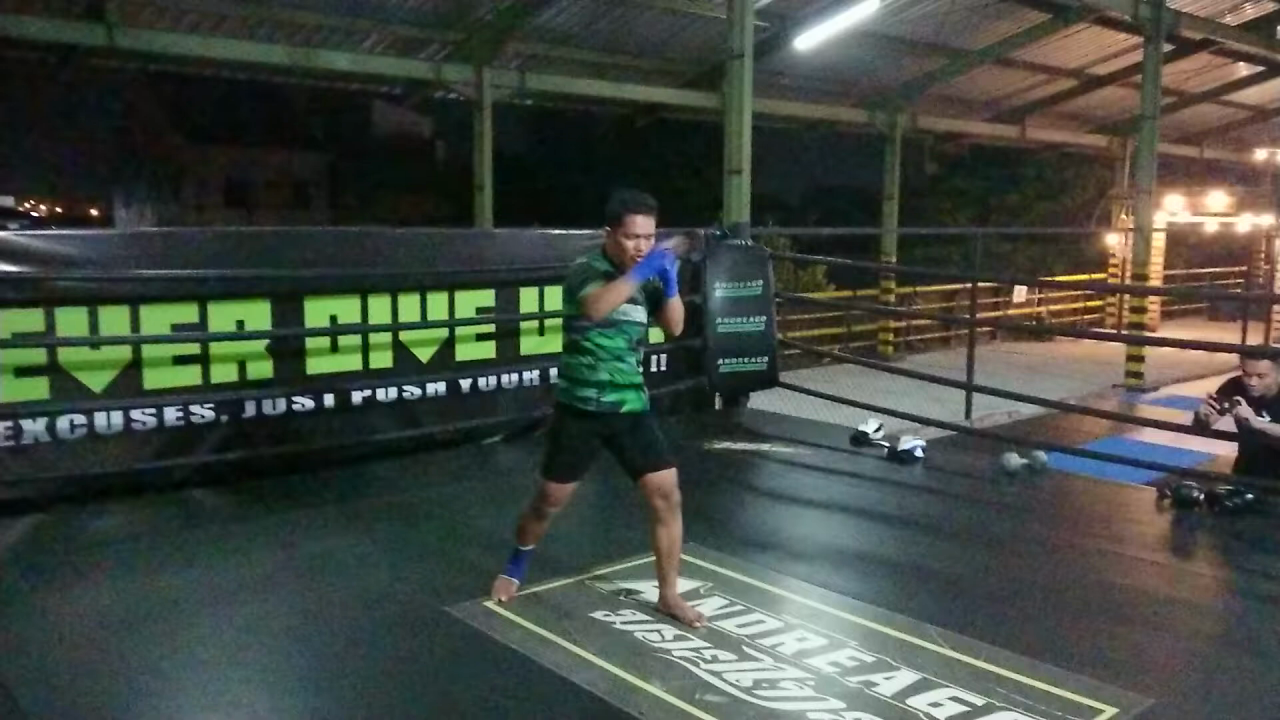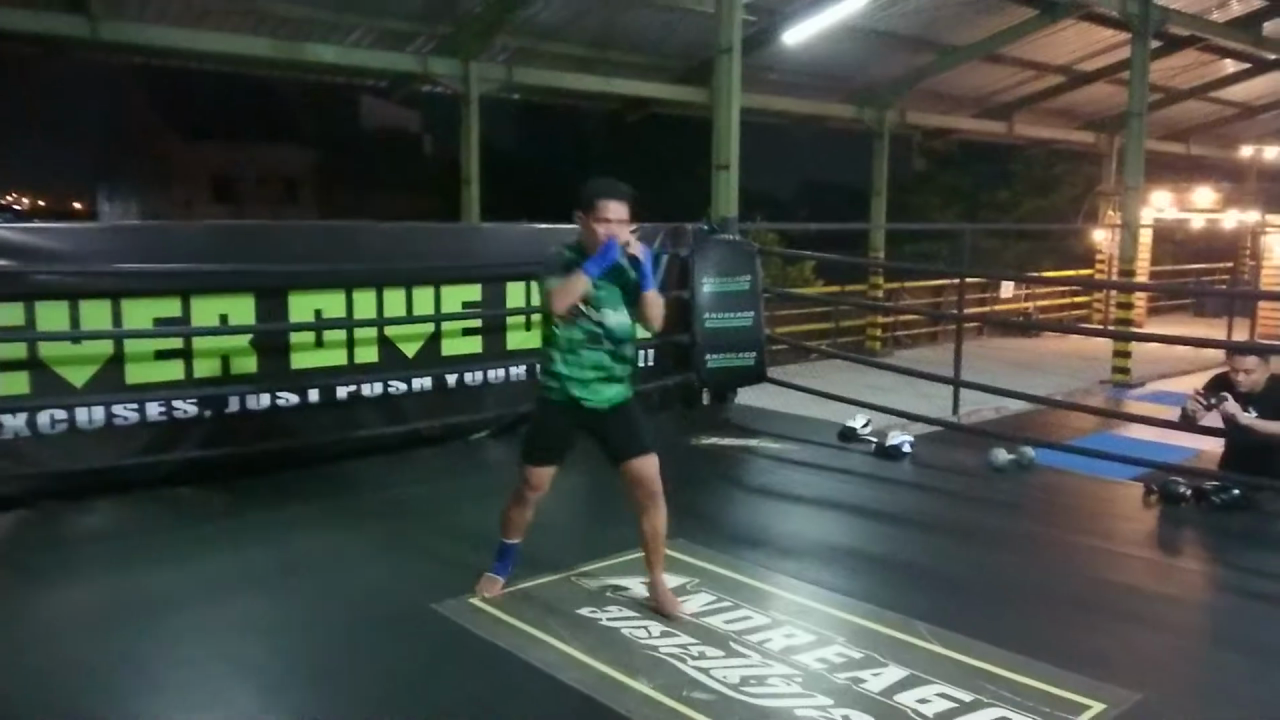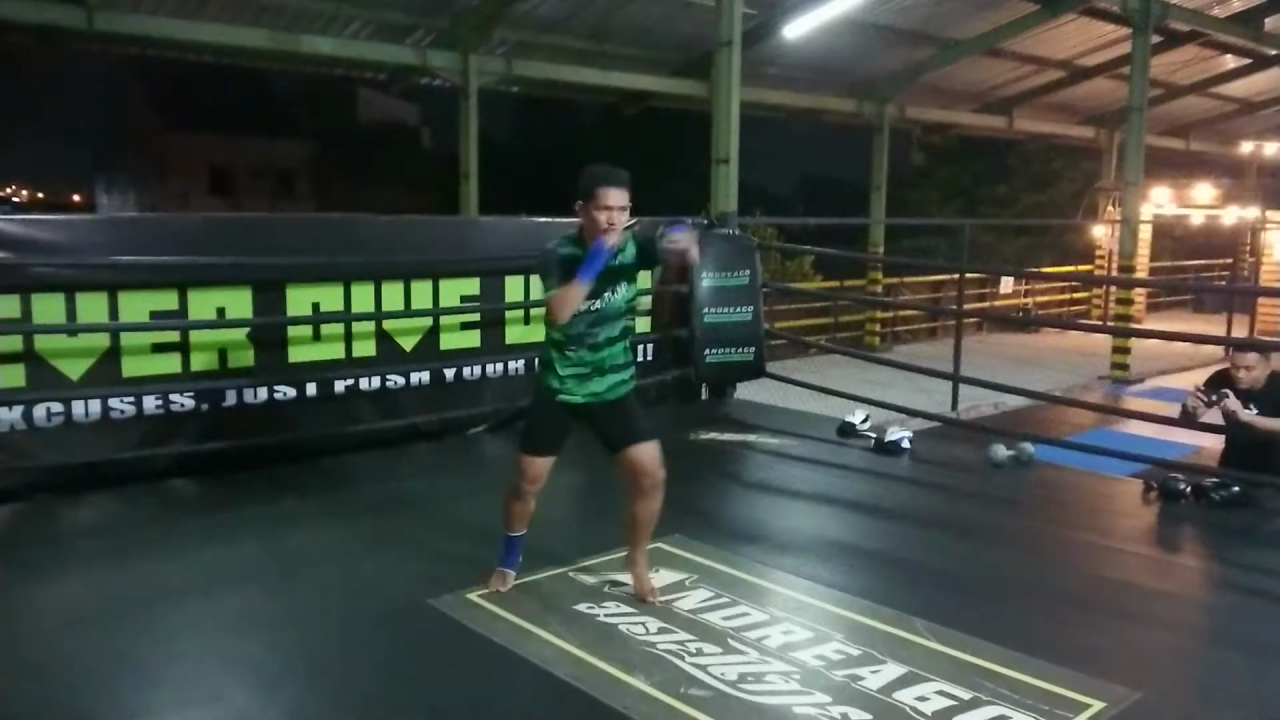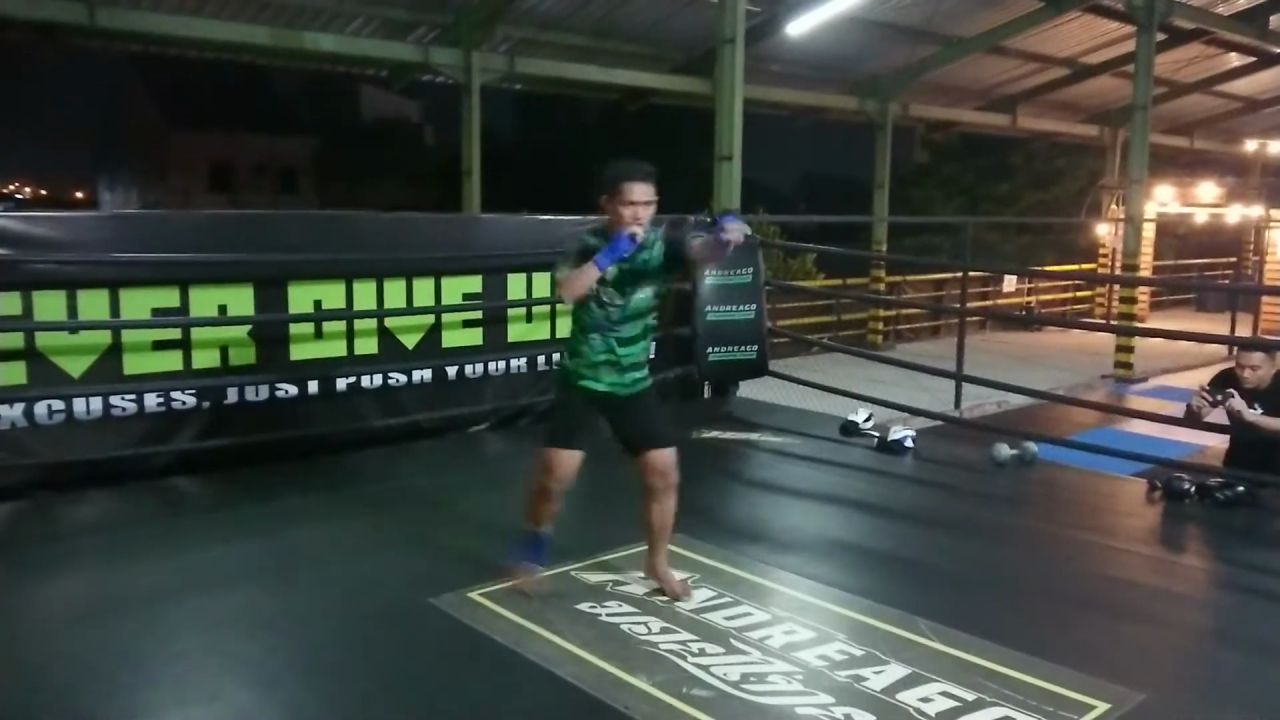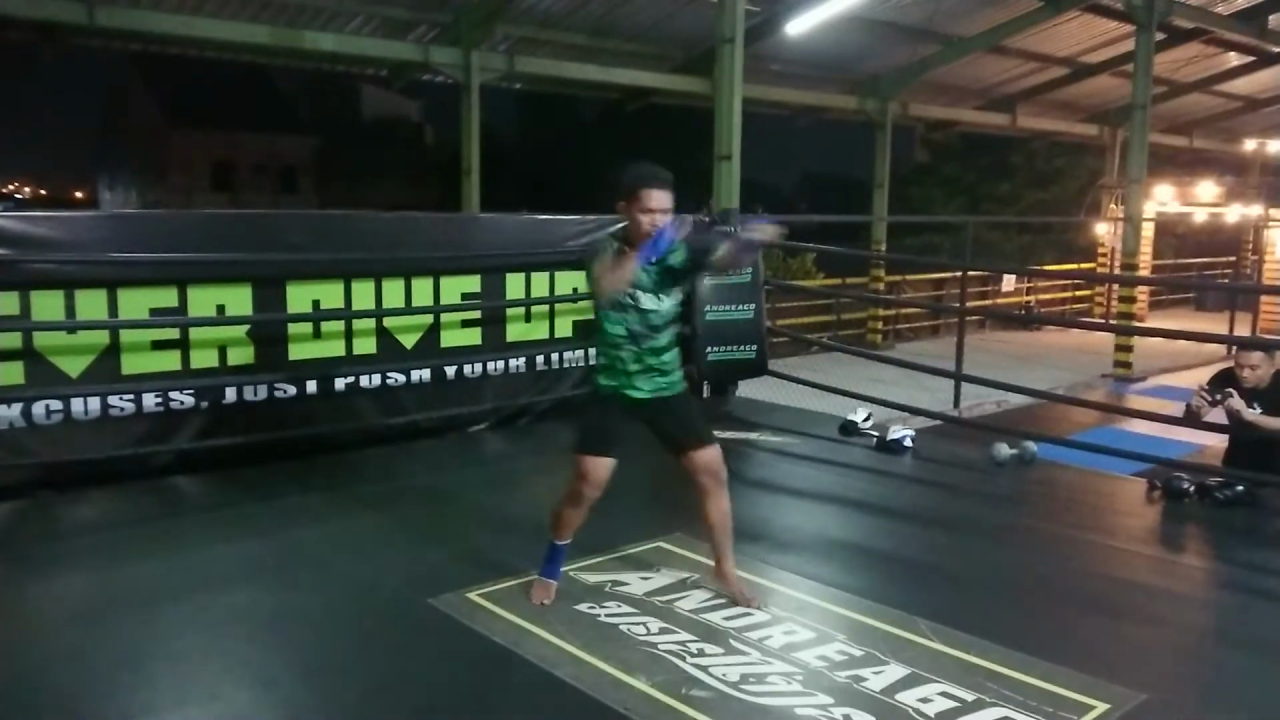
dt=0.2s
person 1, frame 1
left shoulder: (648, 274)
right shoulder: (586, 269)
left elbow: (674, 327)
right elbow: (598, 307)
left wrist: (669, 277)
right wrist: (642, 269)
left hip: (630, 407)
right hip: (580, 408)
left knee: (666, 496)
right knee: (550, 500)
left ankle: (669, 594)
right ankle: (515, 567)
person 1, frame 2
left shoulder: (631, 265)
right shoulder: (562, 260)
left elbow: (654, 321)
right elbow: (556, 305)
left wrist: (645, 269)
right wrist: (599, 260)
left hip: (614, 398)
right hip: (561, 397)
left knee: (650, 485)
right knee: (530, 489)
left ankle: (657, 583)
right ankle: (502, 565)
person 1, frame 3
left shoulder: (633, 245)
right shoulder: (560, 256)
left elbow: (683, 254)
right elbow: (557, 313)
left wrist: (680, 242)
right wrist: (599, 258)
left hip: (614, 387)
right hip: (561, 389)
left knee: (649, 474)
right knee: (529, 480)
left ankle: (637, 561)
right ankle: (510, 558)
person 1, frame 4
left shoulder: (659, 245)
right shoulder: (586, 247)
left elbow: (699, 253)
right elbow: (564, 292)
left wrist: (723, 233)
right wrist: (611, 252)
left hip: (633, 382)
right hip: (582, 379)
left knee: (663, 476)
right knee: (555, 476)
left ankle: (657, 563)
right ankle: (531, 548)
person 1, frame 5
left shoulder: (680, 251)
right shoulder: (606, 252)
left elbow: (722, 259)
right elbow: (603, 286)
right wrist: (649, 247)
left hip: (667, 386)
right hip: (616, 388)
left knee: (712, 473)
right knee: (587, 484)
left ankle: (725, 570)
right ankle: (550, 567)
